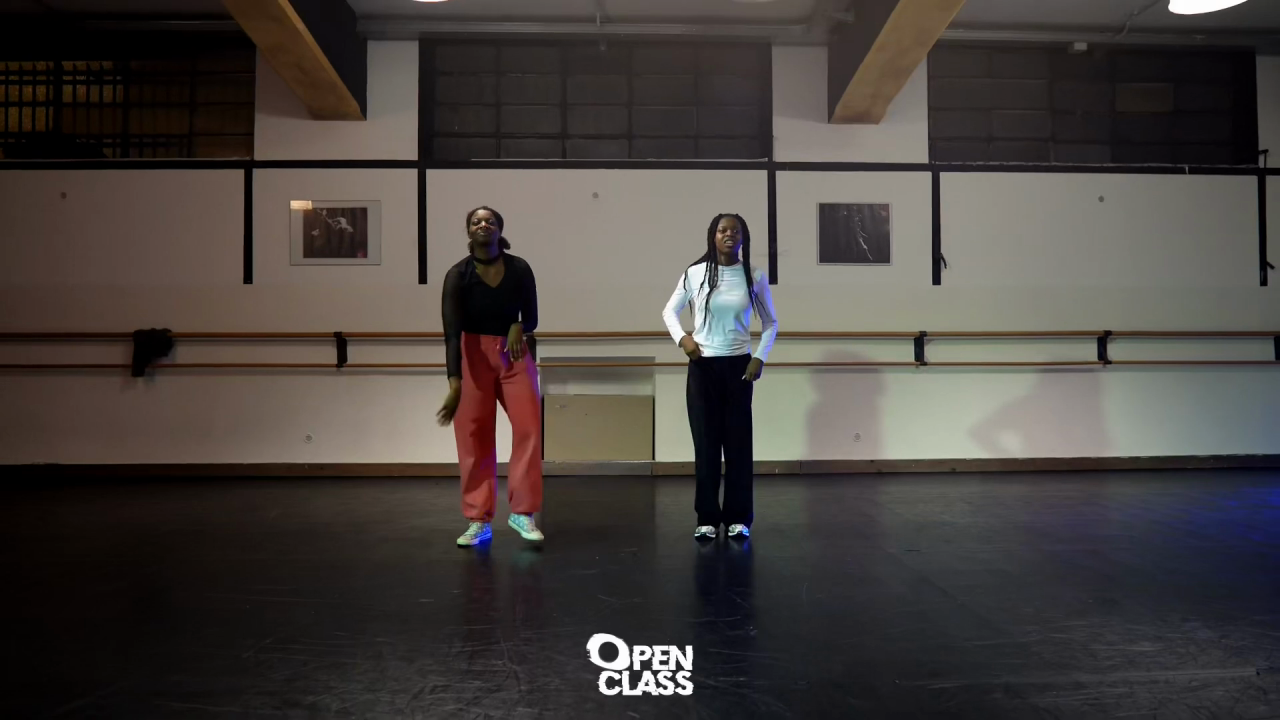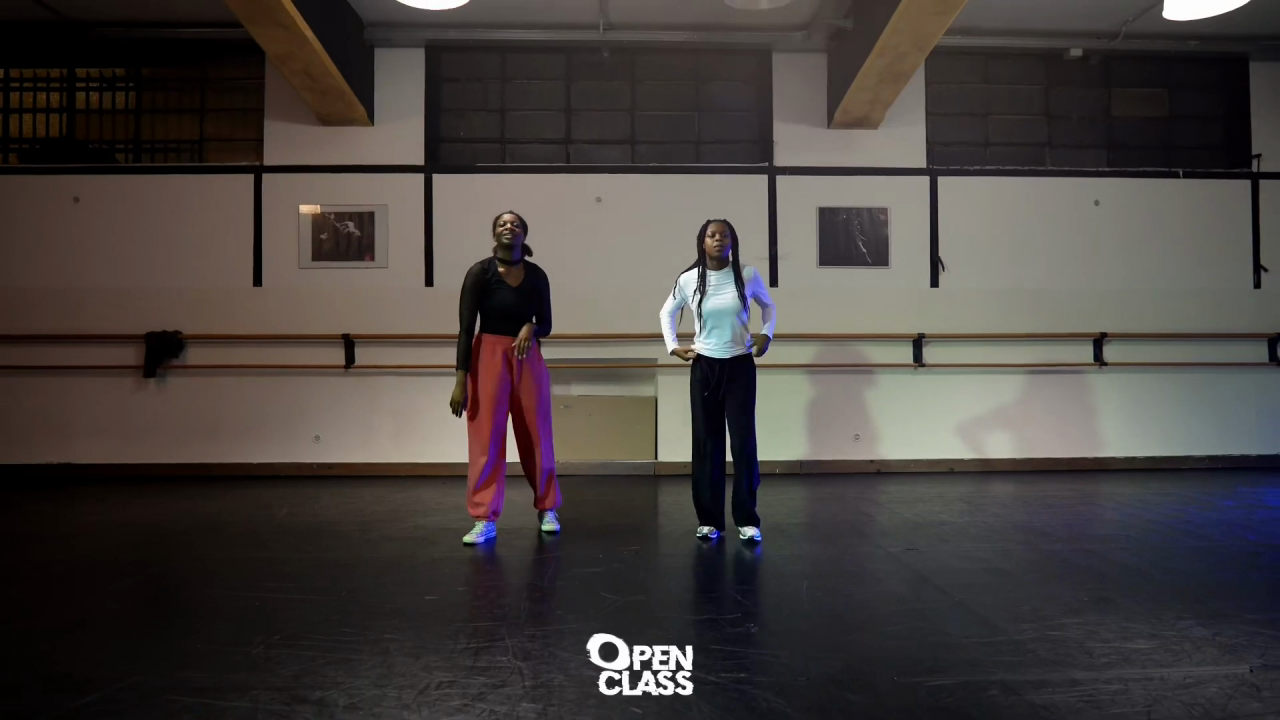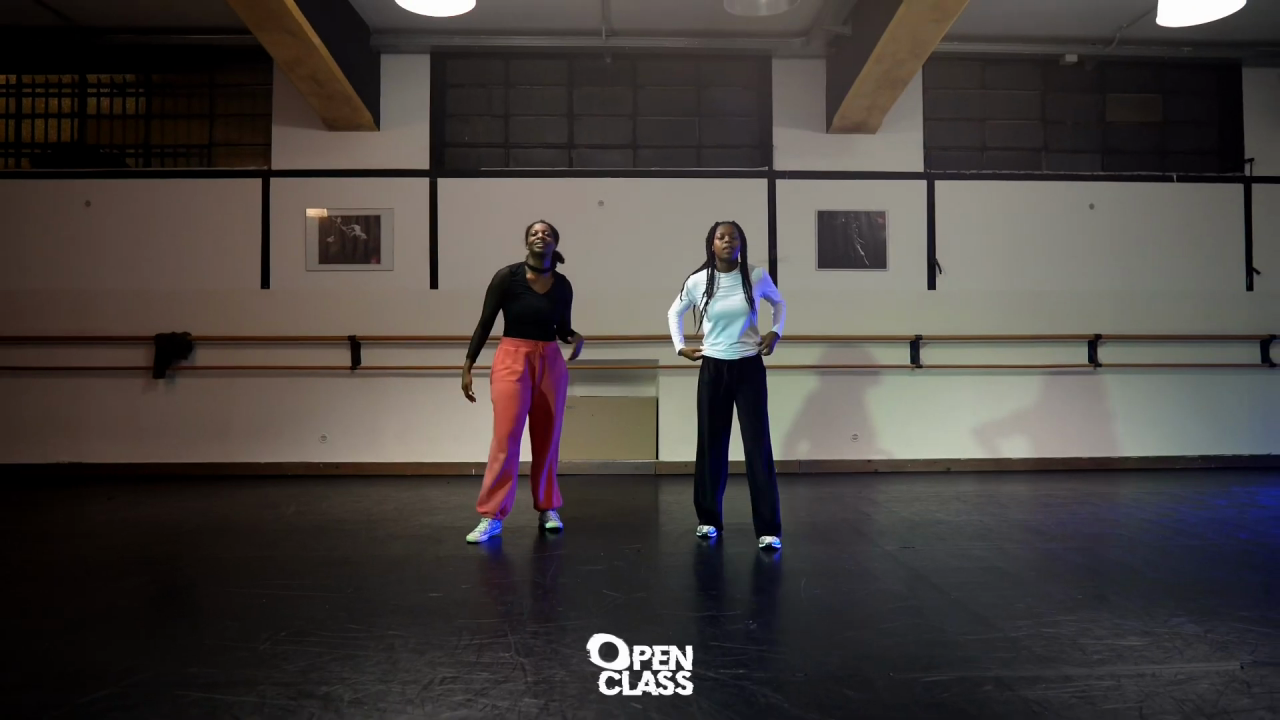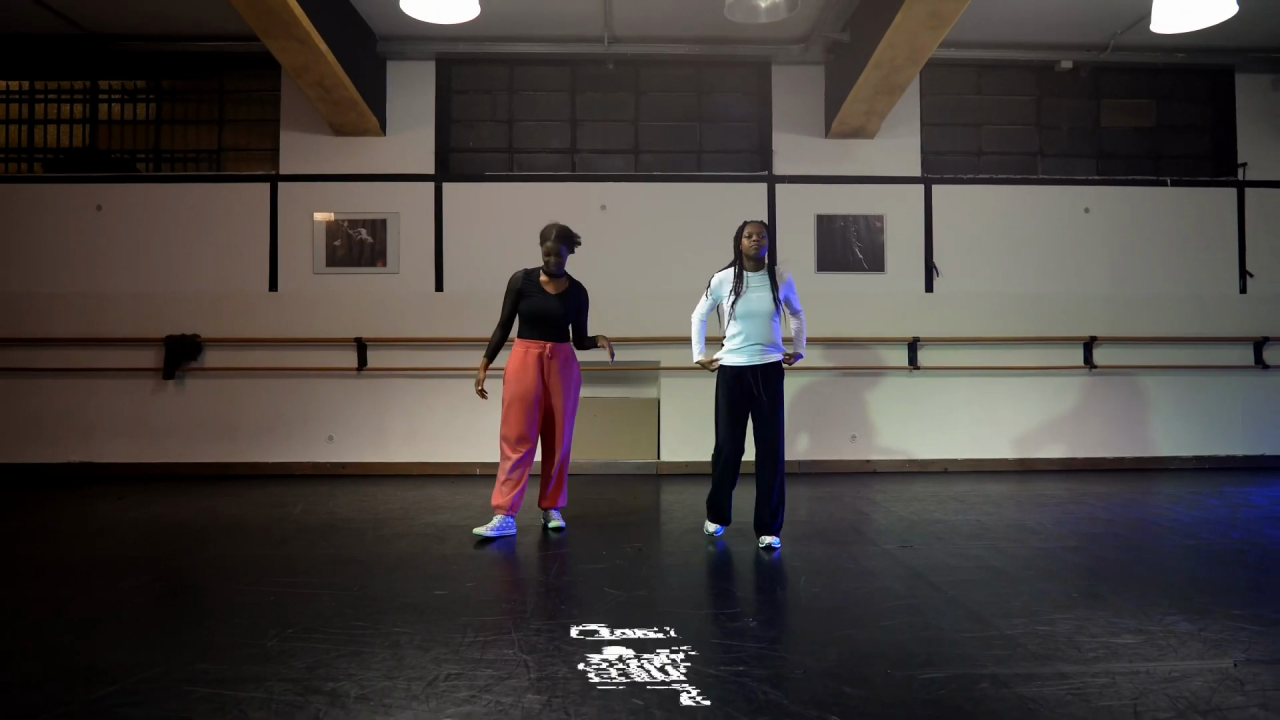
dt=0.3s
person 1, frame 1
left shoulder: (520, 269)
right shoulder: (458, 275)
left elbow: (532, 319)
right elbow: (451, 331)
left wrist: (518, 327)
right wrist: (454, 385)
left hip: (514, 355)
right hip: (473, 357)
left knee: (529, 428)
right knee: (474, 441)
left ankle: (521, 512)
right ankle: (479, 521)
person 1, frame 2
left shoulder: (537, 275)
right shoulder: (479, 273)
left elbow: (547, 325)
right elbow: (466, 329)
left wrist: (531, 329)
right wrist: (461, 379)
left hip: (528, 358)
right hip: (489, 358)
left knee: (537, 436)
right knee: (486, 441)
left ankle: (546, 508)
right ankle: (485, 519)
person 1, frame 3
left shoulder: (562, 285)
right shoulder: (507, 277)
right elbow: (485, 323)
left wrist: (574, 337)
right wrist: (467, 366)
left hip: (550, 362)
right hip: (512, 359)
left knee: (547, 438)
right knee: (506, 437)
left ankle: (548, 508)
right ankle: (492, 517)
person 1, frame 4
left shoulder: (577, 291)
right shoulder: (521, 280)
left elbow: (579, 339)
right elbow: (504, 325)
left wrist: (599, 340)
right wrist: (484, 364)
left hip: (563, 364)
right hip: (524, 360)
left knee: (558, 440)
right knee: (517, 438)
left ankle: (552, 507)
right ankle: (505, 515)
person 2, frame 1
left shoulder: (755, 277)
right shoulder: (695, 273)
left elbow: (770, 321)
right elbow: (670, 311)
left wrist: (761, 354)
right wrist: (682, 338)
left hip: (738, 367)
right hip: (703, 367)
left knee: (738, 444)
right knee: (707, 443)
left ankle: (737, 517)
right ankle: (708, 518)
person 2, frame 2
left shoulder: (747, 275)
right shoulder: (688, 280)
left elbow: (768, 307)
right elbow: (667, 314)
left wrist: (766, 334)
right wrist: (673, 346)
left hip: (740, 367)
right hip: (704, 368)
left knee: (743, 442)
right knee: (706, 443)
left ankle: (746, 518)
right ankle: (709, 518)
person 2, frame 3
left shoulder: (757, 276)
right shoulder: (697, 281)
left elbow: (778, 303)
right elbow: (674, 313)
left wrist: (776, 332)
right wrist: (680, 345)
left hip: (750, 368)
right hip: (713, 369)
left knee: (758, 446)
right knee: (711, 444)
left ankle: (768, 528)
right ankle: (709, 518)
person 2, frame 4
left shoulder: (781, 280)
right shoulder: (723, 280)
left elbow: (797, 313)
right elbow: (699, 316)
left wrist: (798, 348)
right wrist: (699, 354)
left hip: (769, 373)
right hip: (731, 372)
left knee: (771, 449)
right knee: (727, 447)
left ankle: (768, 527)
right ankle: (716, 514)
